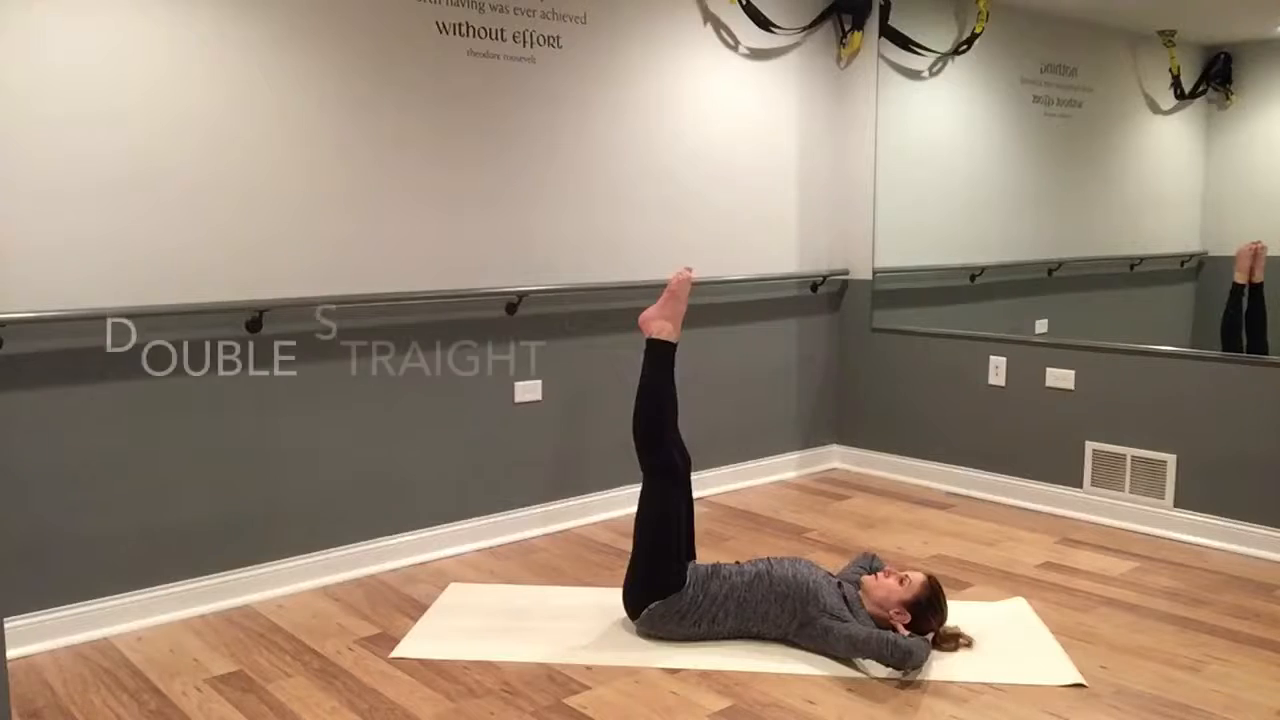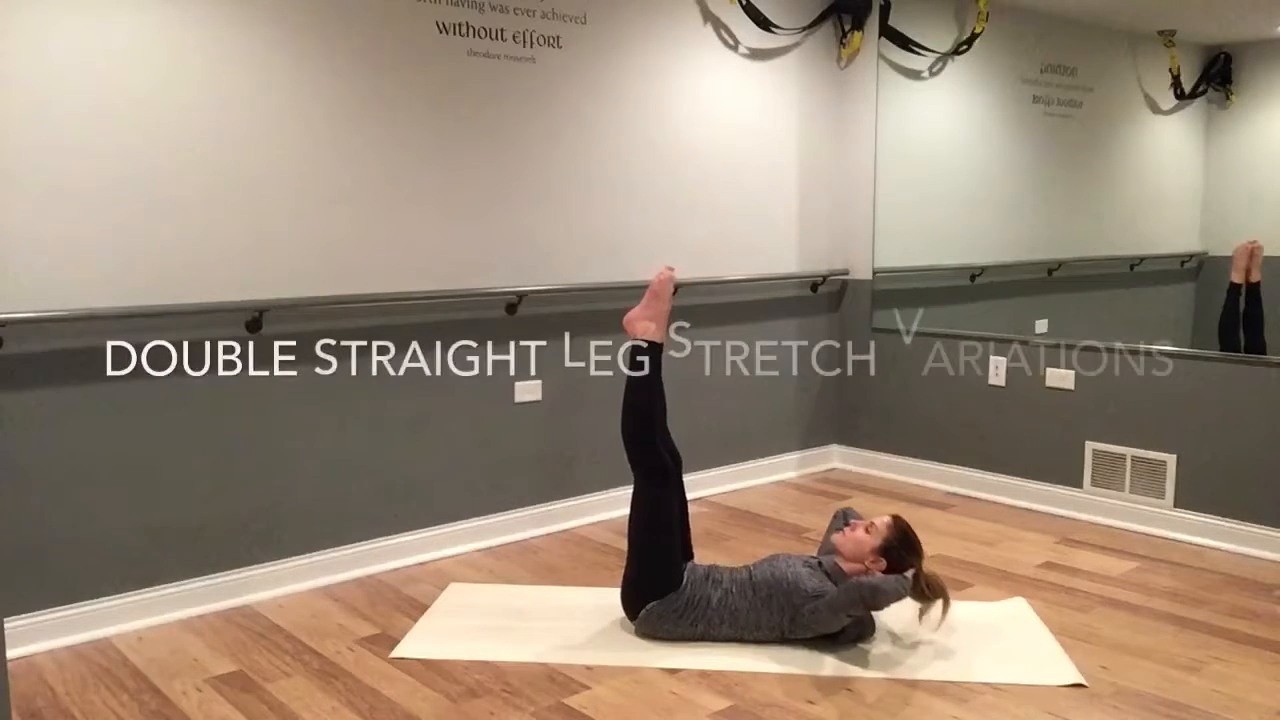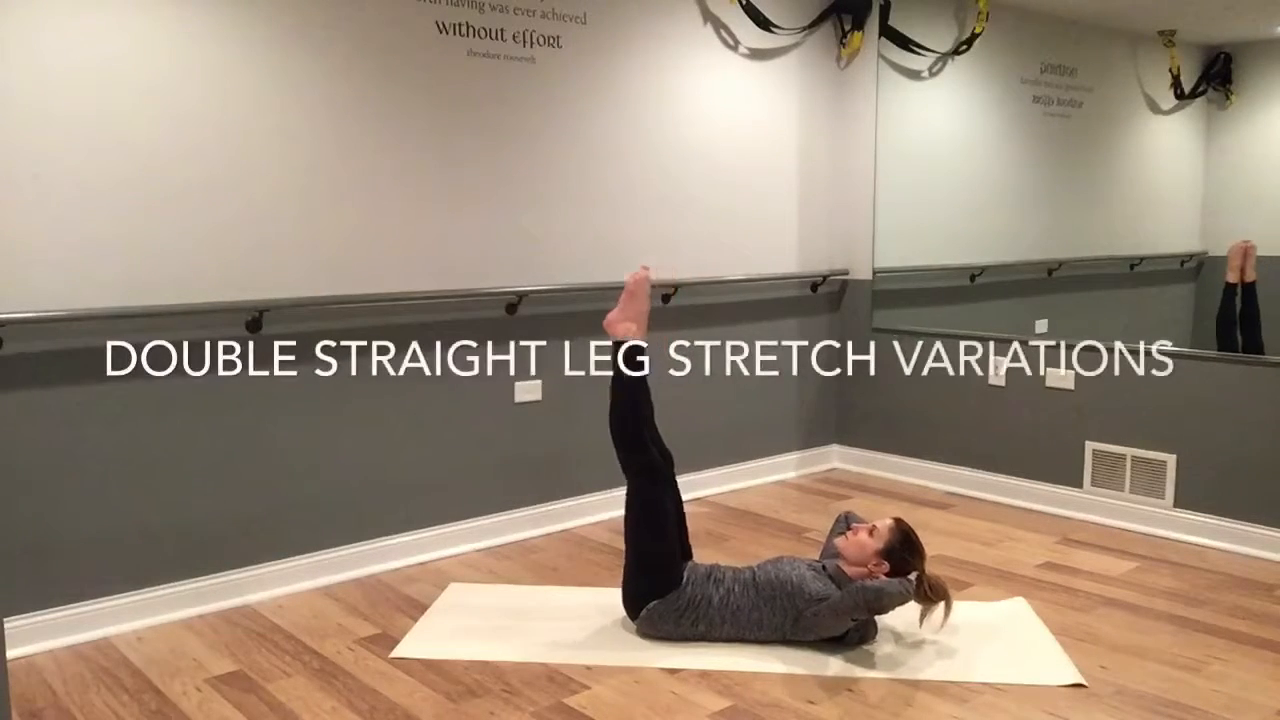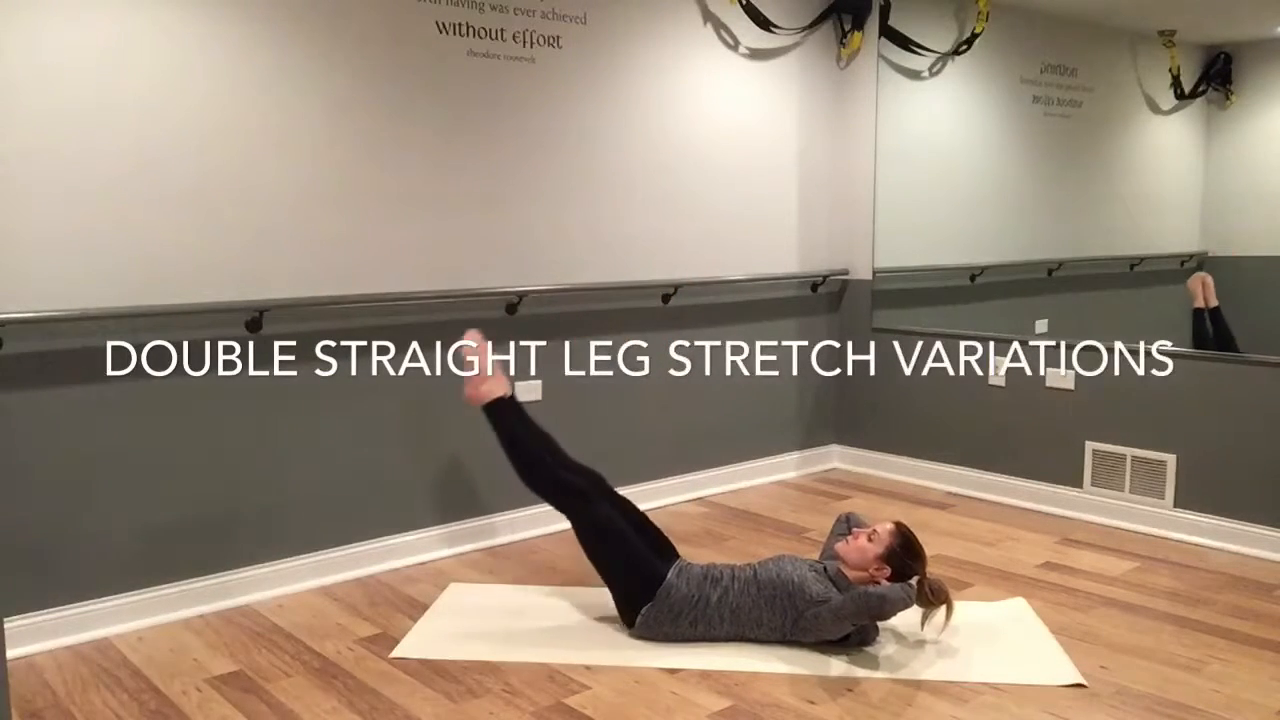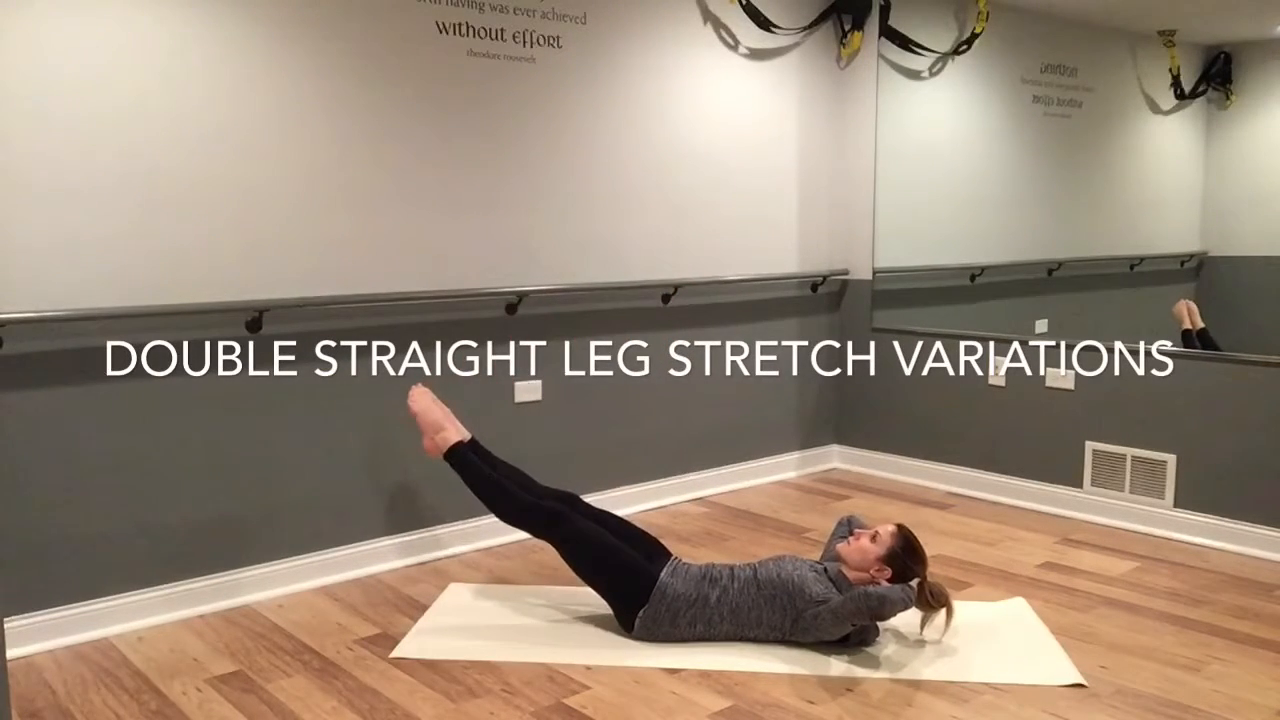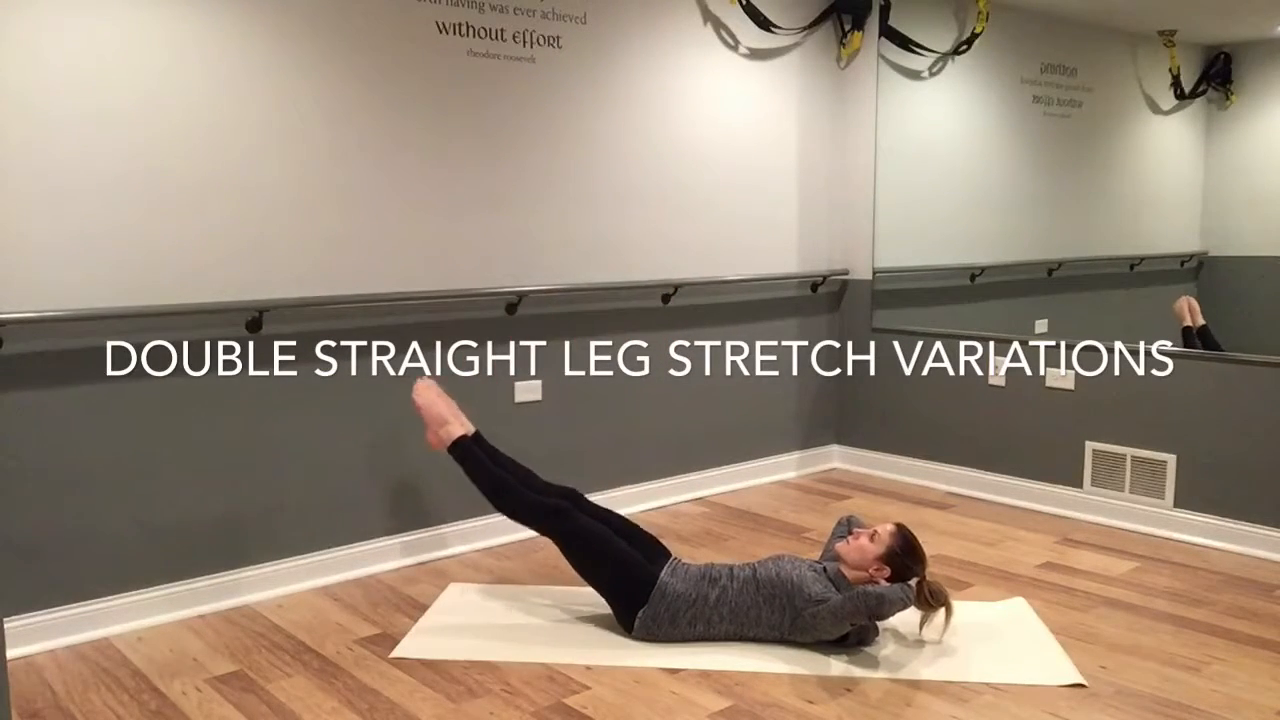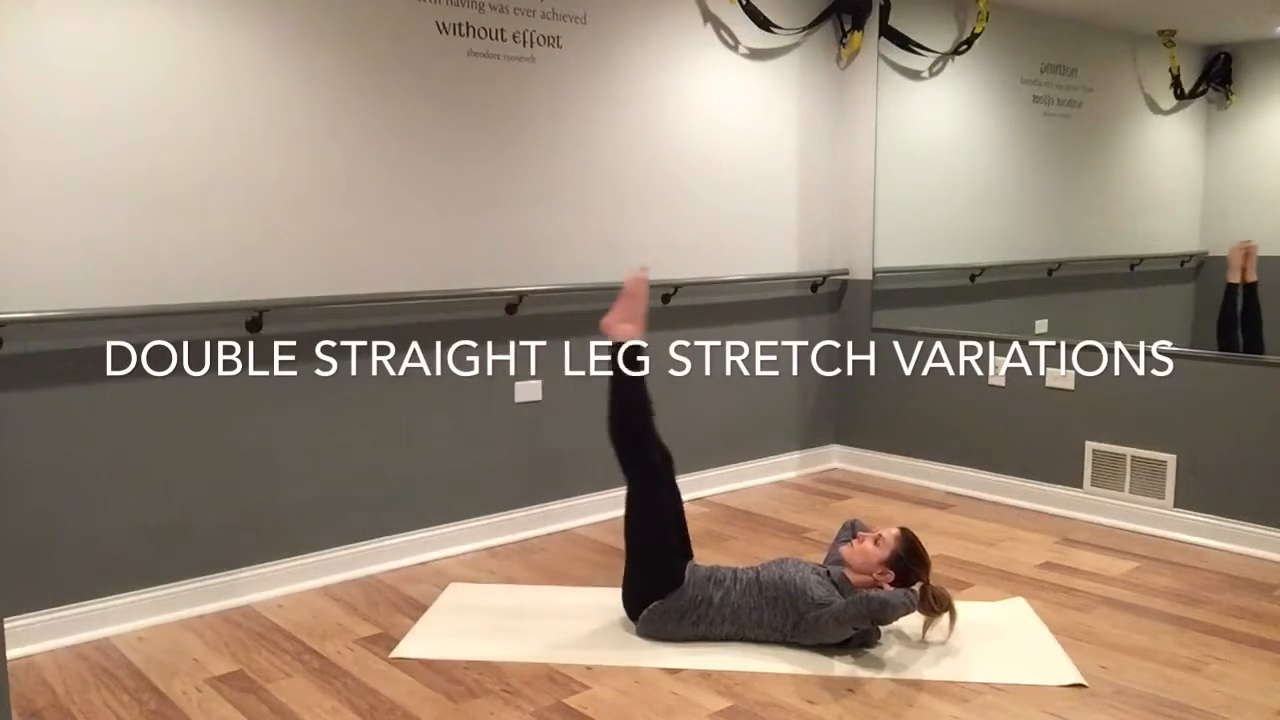
dt=0.7s
person 1, frame 1
left shoulder: (843, 626)
right shoulder: (846, 593)
left elbow: (905, 653)
right elbow: (869, 557)
left wrist: (922, 637)
left hip: (663, 605)
right hip: (685, 589)
left knee: (664, 468)
left ankle: (663, 336)
right ankle: (662, 336)
person 1, frame 2
left shoulder: (832, 607)
right shoulder: (830, 571)
left elbow: (872, 589)
right elbow: (844, 513)
left wrist: (904, 581)
left hip: (661, 604)
right hip: (683, 588)
left knee: (655, 469)
left ankle: (648, 338)
person 1, frame 3
left shoulder: (833, 610)
right shoulder: (833, 572)
left elbow: (874, 594)
right elbow: (846, 517)
left wrist: (910, 584)
left hip: (663, 604)
right hip: (688, 589)
left knee: (648, 470)
right knee: (656, 465)
left ankle: (629, 342)
person 1, frame 4
left shoulder: (833, 609)
right shoulder: (831, 576)
left elbow: (881, 599)
right elbow: (846, 517)
left wrist: (911, 587)
right wrist: (901, 565)
left hip: (660, 606)
right hip: (681, 583)
left knee: (577, 496)
right knee: (592, 488)
left ankle: (495, 396)
right ankle: (496, 394)
person 1, frame 5
left shoulder: (832, 613)
right shoulder: (833, 575)
left elbow: (876, 600)
right elbow: (845, 520)
left wrist: (909, 591)
left hip: (660, 607)
right hip: (678, 581)
left knee: (553, 519)
right knee: (568, 505)
left ankle: (453, 445)
right ankle: (459, 443)
person 1, frame 6
left shoulder: (832, 610)
right shoulder: (831, 574)
left elbow: (873, 599)
right elbow: (845, 520)
left wrist: (906, 591)
right wrist: (900, 562)
left hip: (658, 606)
right hip: (677, 580)
left knee: (556, 515)
right knee: (570, 502)
left ankle: (458, 438)
right ankle: (464, 437)
person 1, frame 7
left shoulder: (834, 615)
right shoulder: (835, 579)
left elbow: (876, 605)
right elbow: (851, 526)
left wrist: (912, 596)
left hip: (661, 607)
right hip: (682, 590)
left knee: (649, 470)
left ankle: (628, 339)
